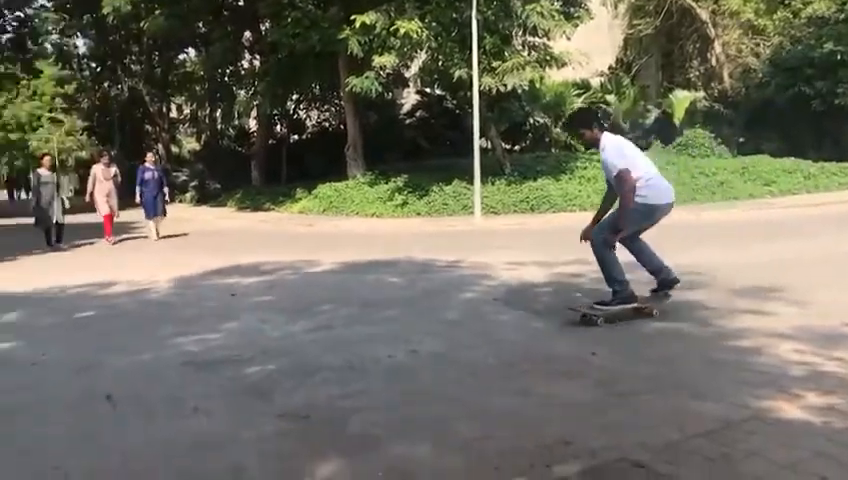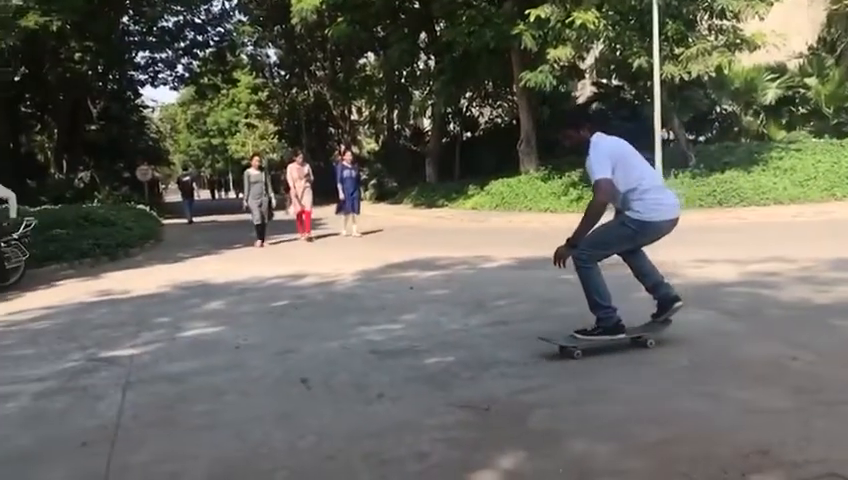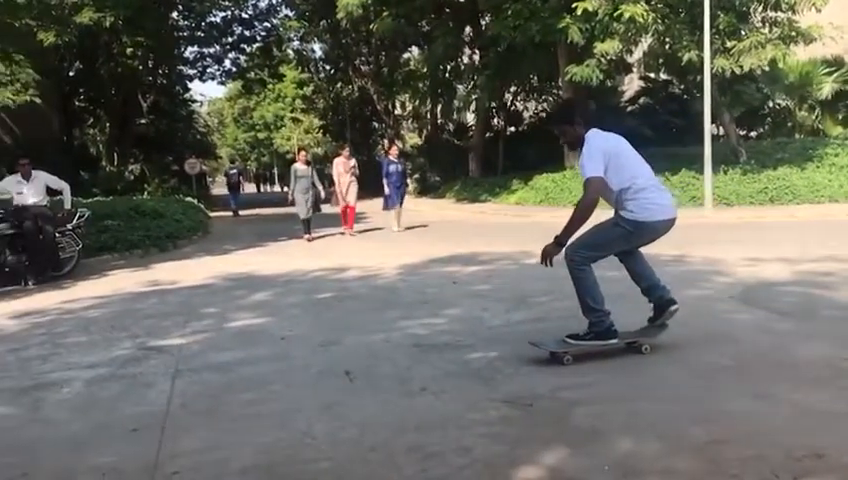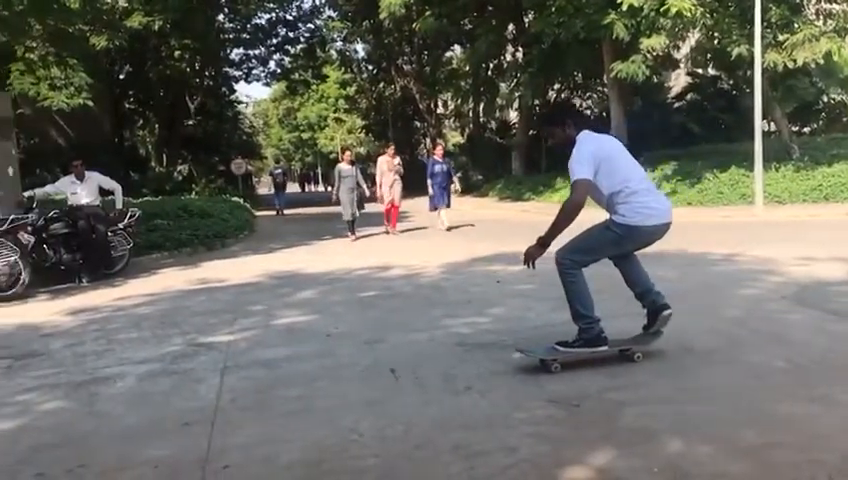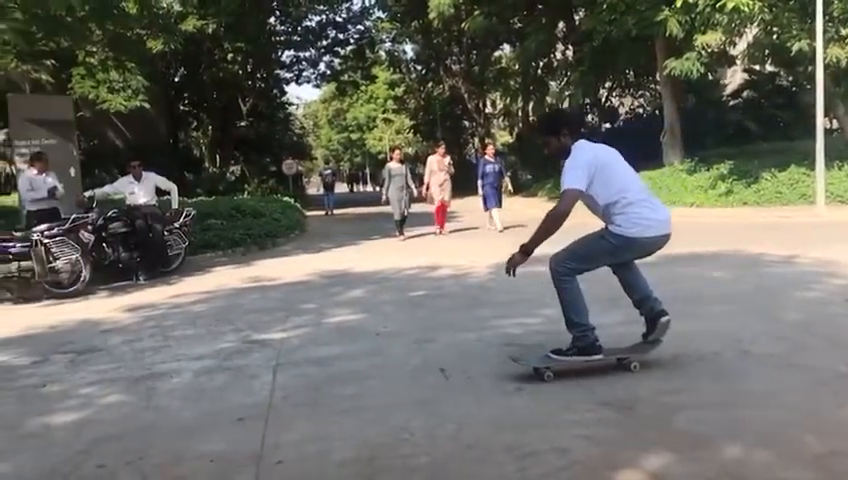
dt=1s
person 1, frame 1
left shoulder: (609, 150)
right shoulder: (611, 144)
left elbow: (627, 186)
right elbow: (613, 190)
left wrist: (617, 228)
right wrist: (594, 222)
left hip: (650, 200)
right hip: (663, 197)
left knee: (599, 237)
right knee: (627, 235)
left ankle: (622, 294)
right ankle: (665, 277)
person 1, frame 2
left shoulder: (597, 152)
right shoulder: (611, 143)
left elbow: (601, 200)
left wrist: (571, 244)
right wrist: (615, 234)
left hip: (648, 216)
right hip: (669, 211)
left knee: (583, 254)
right knee: (625, 244)
left ankle: (608, 323)
right ankle: (666, 296)
person 1, frame 3
left shoulder: (591, 148)
right shoulder: (608, 139)
left elbow: (590, 198)
left wrist: (559, 242)
right wrist: (616, 228)
left hip: (643, 215)
right hip: (666, 211)
left knee: (576, 255)
right knee: (622, 246)
left ankle: (601, 328)
right ankle: (662, 300)
person 1, frame 4
left shoulder: (582, 150)
right shoulder: (604, 140)
left elbow: (576, 201)
left wrist: (542, 243)
left hip: (636, 220)
right hip: (661, 215)
left knee: (567, 259)
right knee: (617, 249)
left ankle: (591, 334)
right ankle: (655, 305)
person 1, frame 5
left shoulder: (578, 160)
right shoulder: (601, 150)
left elbow: (562, 210)
left wrist: (526, 250)
left hip: (634, 231)
right hip: (661, 227)
left knee: (562, 266)
right knee: (617, 255)
left ankle: (585, 342)
right ankle: (653, 312)
